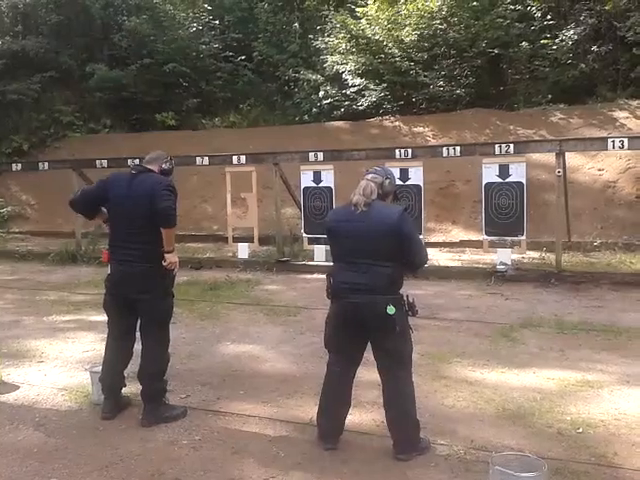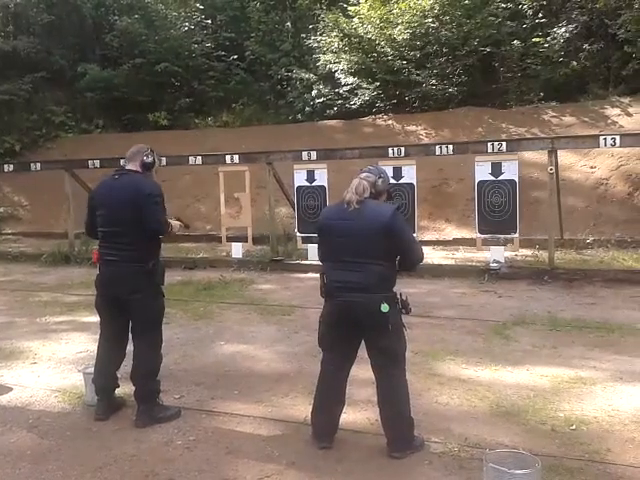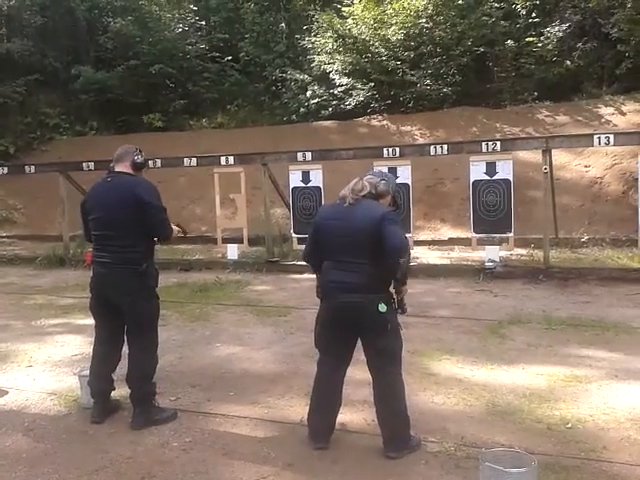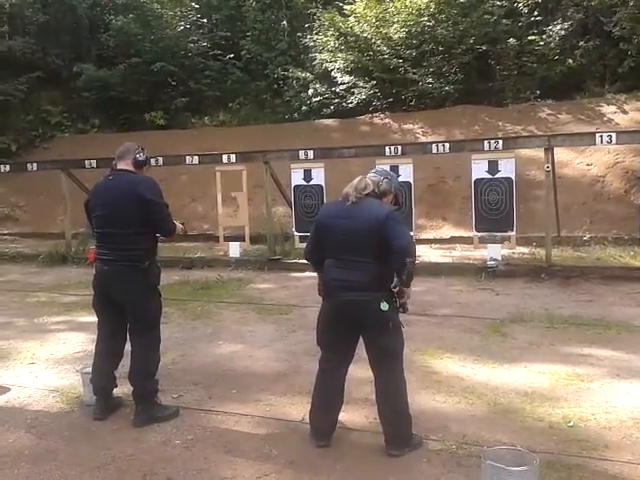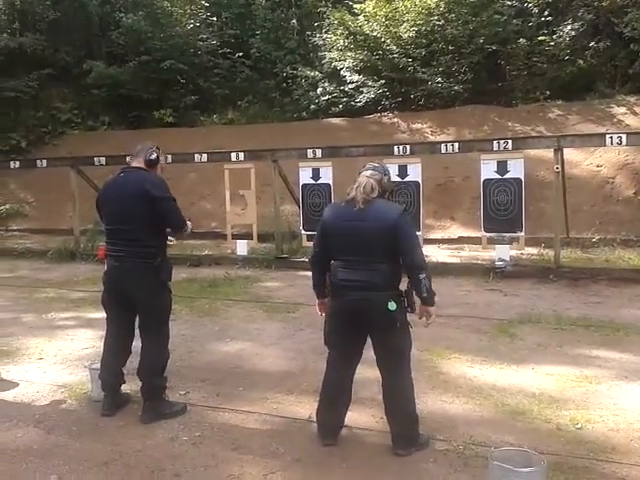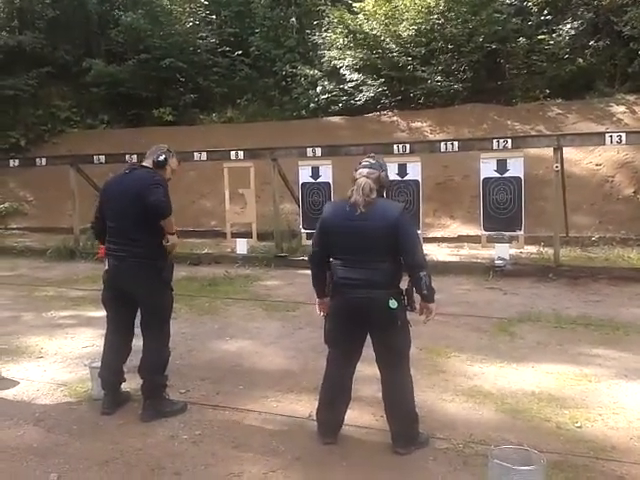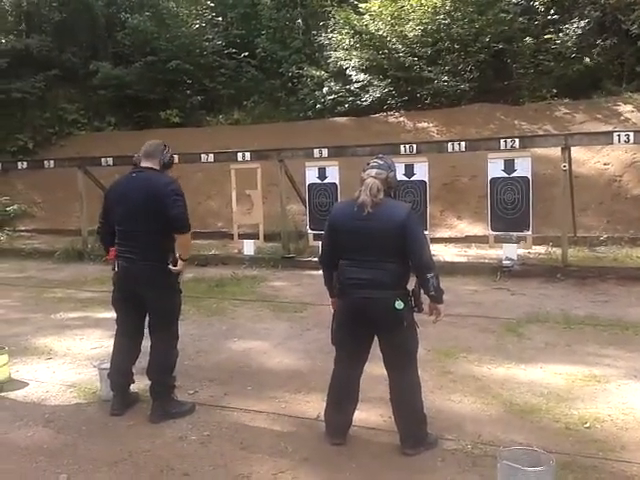
dt=0.7s
person 1, frame 1
left shoulder: (335, 217)
right shoulder: (396, 216)
right elbow: (418, 259)
left hip: (344, 303)
right hip: (384, 305)
left knee: (339, 368)
right knee: (396, 373)
left ankle: (328, 434)
right ankle: (406, 443)
person 1, frame 2
left shoulder: (328, 215)
right shoulder: (388, 215)
right elbow: (414, 258)
right wrist: (388, 261)
left hip: (337, 302)
right hip: (377, 304)
left knee: (332, 367)
right knee: (390, 371)
left ankle: (322, 433)
right ankle: (400, 441)
person 1, frame 3
left shoulder: (325, 214)
right shoulder: (382, 215)
left elbow: (310, 256)
right elbow: (398, 249)
right wrist: (398, 282)
left hip: (333, 302)
right hip: (373, 304)
left knee: (329, 367)
right knee: (387, 371)
left ankle: (319, 433)
right ankle: (397, 441)
person 1, frame 4
left shoulder: (328, 212)
right shoulder: (386, 214)
left elbow: (311, 254)
right elbow: (405, 250)
right wrist: (404, 283)
left hip: (336, 301)
right hip: (375, 302)
left knee: (331, 365)
right knee: (388, 370)
left ankle: (321, 432)
right ankle: (399, 439)
person 1, frame 5
left shoulder: (332, 214)
right shoulder: (394, 214)
left elbow: (318, 259)
right elbow: (414, 261)
left wrist: (322, 294)
right wrist: (426, 299)
left hip: (343, 302)
right hip: (384, 303)
left knee: (338, 366)
right knee: (395, 370)
left ankle: (327, 431)
right ankle: (405, 439)
person 1, frame 6
left shoulder: (331, 212)
right shoulder: (394, 213)
left elbow: (317, 258)
right elbow: (414, 259)
left wrist: (322, 293)
right wrist: (426, 296)
left hip: (344, 301)
right hip: (384, 301)
left knee: (338, 365)
right knee: (395, 369)
left ankle: (327, 429)
right ankle: (405, 438)
person 1, frame 7
left shoulder: (339, 212)
right shoulder: (402, 213)
left elbow: (327, 259)
right elbow: (421, 259)
left wrist: (334, 292)
right wrist: (435, 297)
left hip: (351, 301)
right hip: (391, 302)
left knee: (346, 365)
right knee: (403, 370)
left ankle: (336, 430)
right ankle: (413, 438)
person 2, frame 1
left shoulder: (114, 181)
right shoulder: (161, 184)
left elbow: (77, 202)
right elbow: (166, 215)
left wrist: (107, 216)
right wrist: (169, 250)
left hip: (118, 272)
right hip: (151, 274)
left knee: (118, 335)
right knee: (155, 341)
left ankle: (111, 400)
right ankle: (154, 407)
person 2, frame 2
left shoulder: (101, 188)
right shoulder: (146, 186)
left elbow: (91, 230)
right elbow: (156, 226)
right wrist: (171, 225)
left hip: (108, 273)
right hip: (139, 275)
left knee: (110, 336)
right knee: (147, 340)
left ankle: (104, 401)
right ankle: (148, 407)
person 2, frame 3
left shoulder: (93, 192)
right shoulder: (142, 188)
left elbow: (89, 234)
right elbow: (162, 232)
right wrist: (172, 230)
left hip: (101, 275)
right hip: (134, 277)
left knee: (105, 338)
right knee: (142, 342)
left ankle: (100, 403)
right ankle: (144, 409)
person 2, frame 4
left shoulder: (97, 190)
right shoulder: (144, 185)
left elbow: (99, 228)
right elbow: (164, 227)
right wrist: (176, 227)
left hip: (104, 272)
right hip: (136, 274)
left knee: (108, 335)
right knee: (145, 339)
left ankle: (102, 400)
right ankle: (146, 406)
person 2, frame 5
left shoulder: (108, 187)
right shoulder: (151, 183)
right elbow: (174, 221)
right wrist: (185, 226)
left hip: (115, 269)
right hip: (148, 271)
left knee: (117, 332)
right knee: (154, 336)
left ankle: (110, 396)
right ankle: (153, 402)
person 2, frame 6
left shoulder: (112, 184)
right shoulder: (152, 180)
left elbow: (98, 227)
right elbow: (159, 206)
right wrist: (171, 233)
left hip: (115, 268)
right hip: (148, 270)
left knee: (117, 331)
right knee: (156, 335)
left ankle: (111, 395)
right ankle: (154, 401)
person 2, frame 7
left shoulder: (116, 187)
right shoulder: (166, 185)
left elbow: (105, 231)
right elbow: (181, 223)
right wrist: (183, 256)
left hip: (125, 271)
right hip: (158, 272)
left knee: (126, 333)
right knee: (164, 337)
left ankle: (120, 396)
right ankle: (162, 403)
